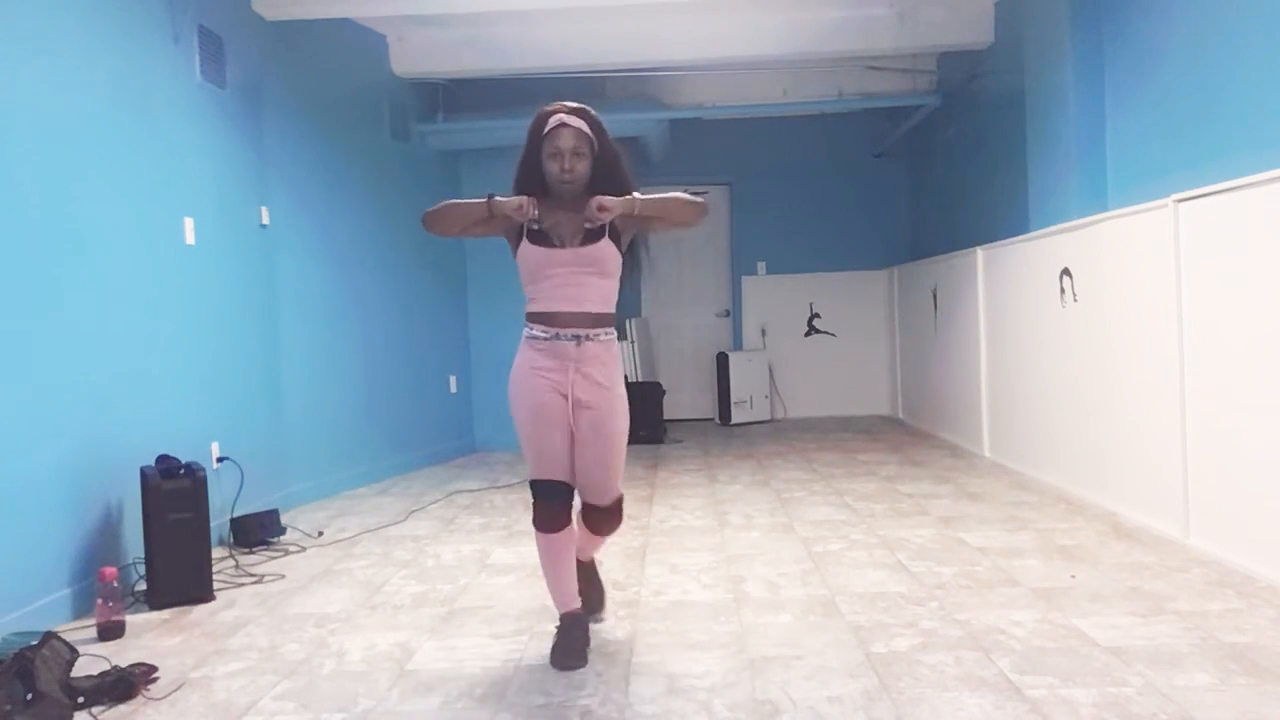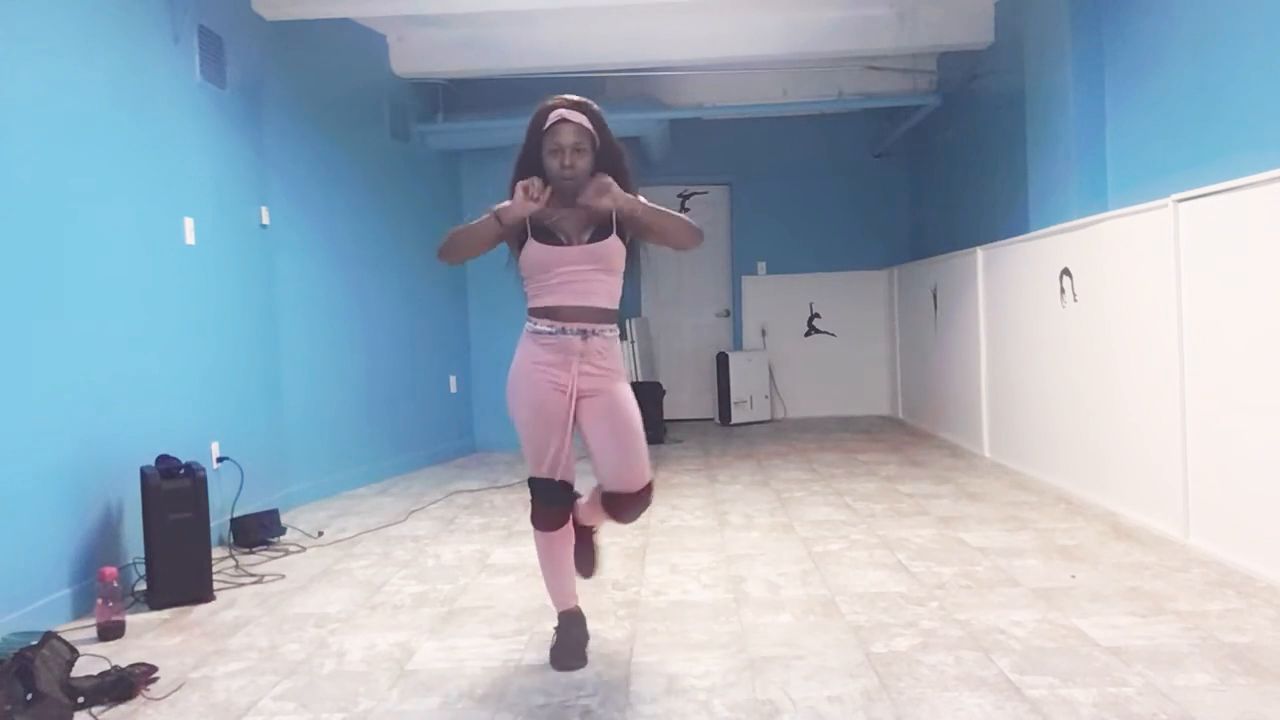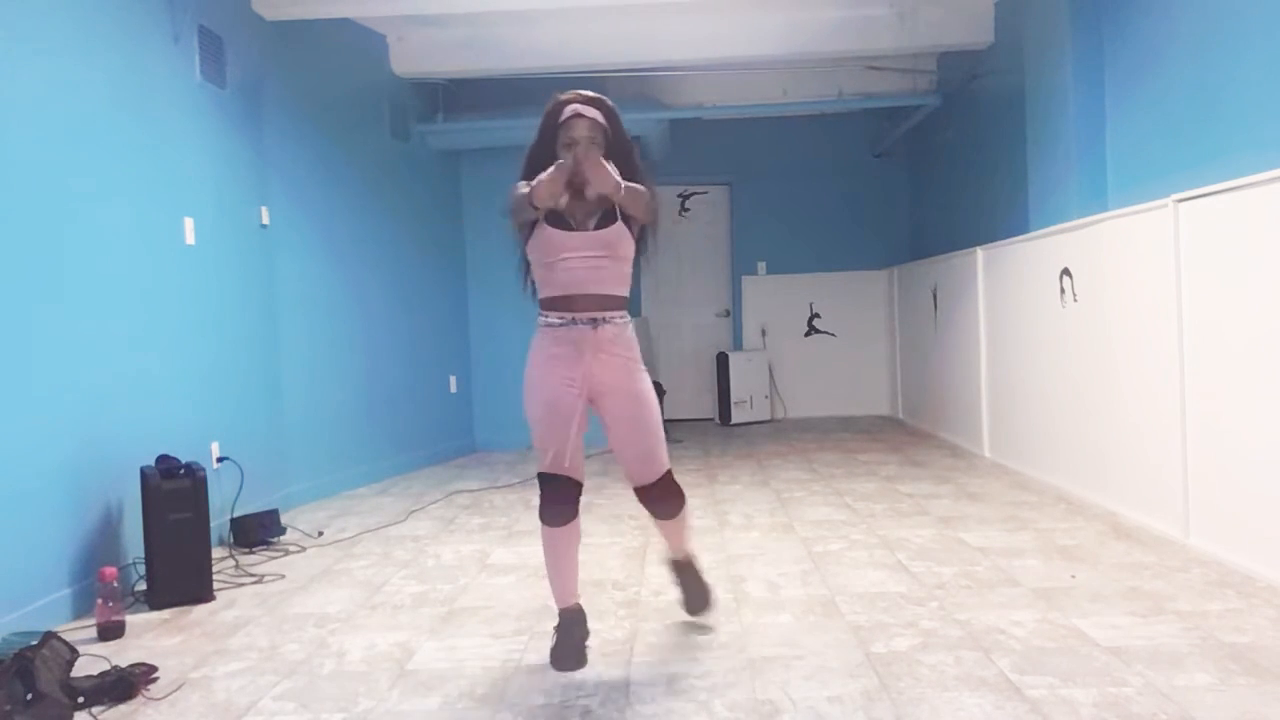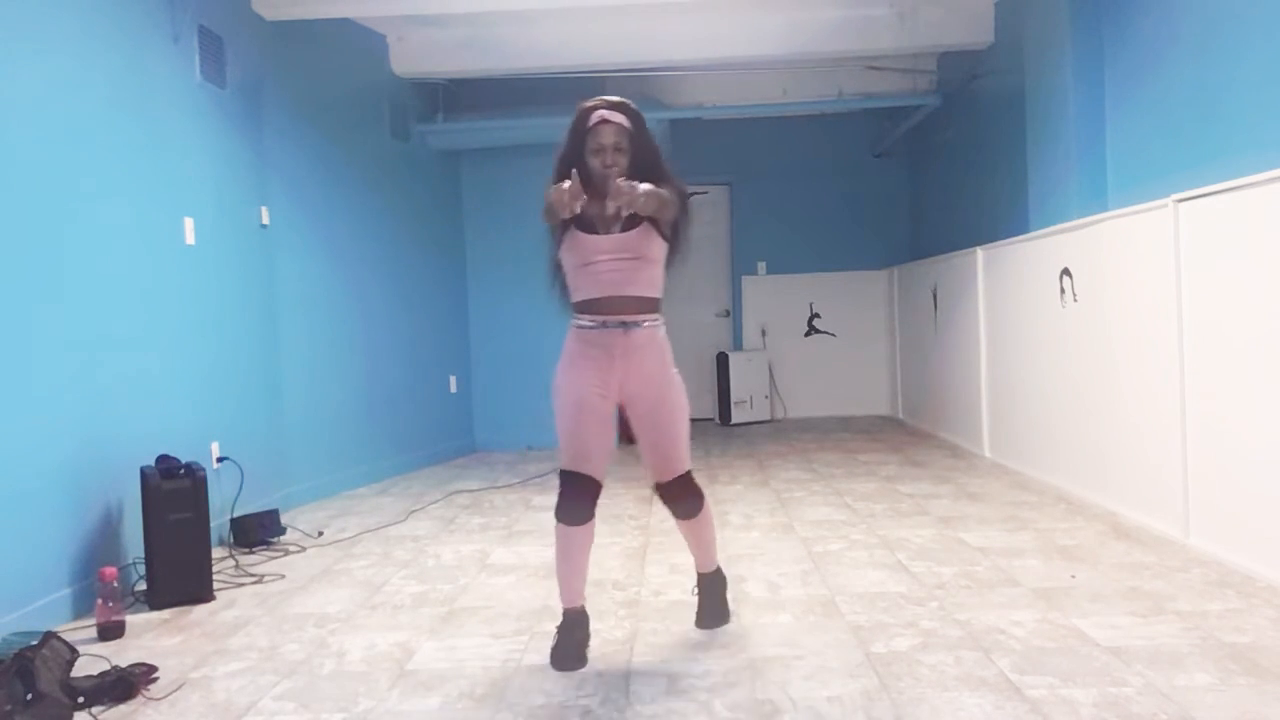
dt=0.2s
person 1, frame 1
left shoulder: (616, 216)
right shoulder: (519, 217)
left elbow: (694, 211)
right elbow: (434, 221)
left wrist: (626, 204)
right wrist: (495, 206)
left hip: (599, 364)
right hip: (538, 363)
left knee: (604, 502)
right knee: (551, 492)
left ankle: (584, 559)
right ankle: (570, 617)
person 1, frame 2
left shoulder: (621, 212)
right shoulder: (521, 213)
left elbow: (689, 236)
right elbow: (450, 251)
left wrist: (626, 202)
right wrist: (505, 215)
left hip: (602, 360)
right hip: (538, 359)
left knee: (633, 491)
right knee: (548, 489)
left ankle: (587, 518)
right ankle: (569, 617)
person 1, frame 3
left shoulder: (627, 197)
right shoulder: (534, 197)
left elbow: (645, 207)
right elbow: (520, 202)
left wrist: (612, 184)
right wrist: (542, 191)
left hip: (615, 348)
right hip: (553, 350)
left knee: (653, 479)
right knee: (557, 485)
left ankle: (683, 560)
right ankle: (570, 615)
person 1, frame 4
left shoulder: (657, 200)
right shoulder: (573, 204)
left elbow: (661, 203)
right elbow: (554, 204)
left wrist: (635, 198)
right wrist: (562, 200)
left hip: (647, 352)
right hip: (585, 355)
left knee: (674, 481)
right knee: (577, 486)
left ankle: (711, 577)
right ankle: (573, 616)
